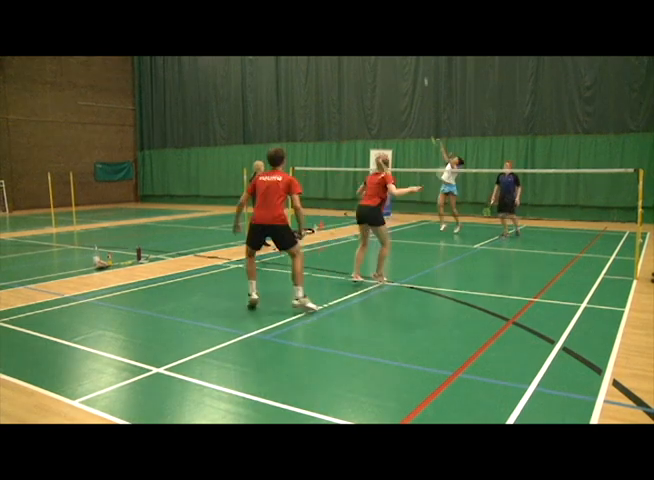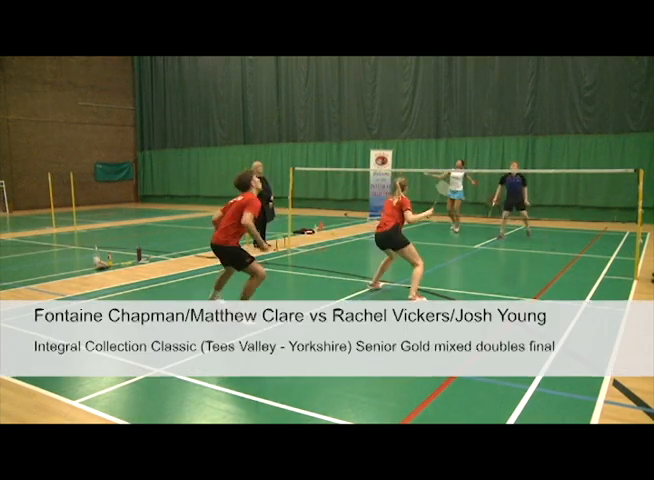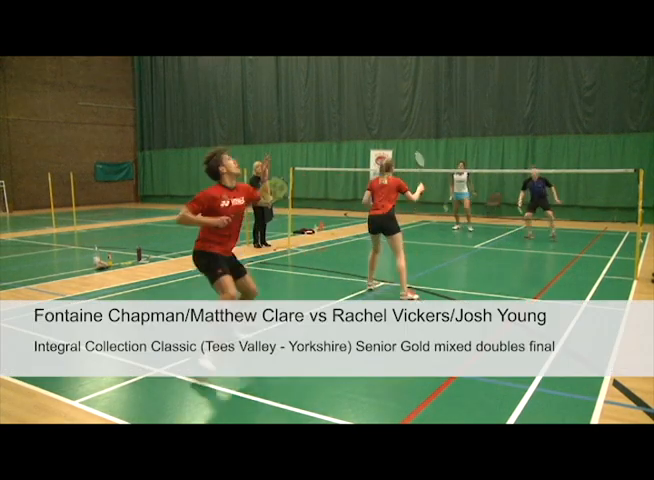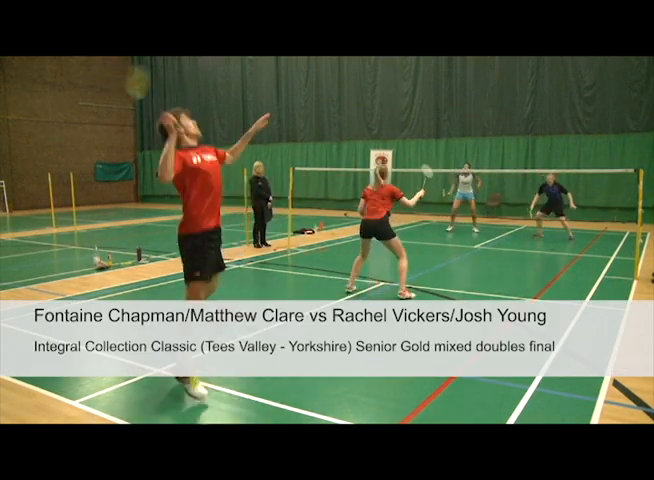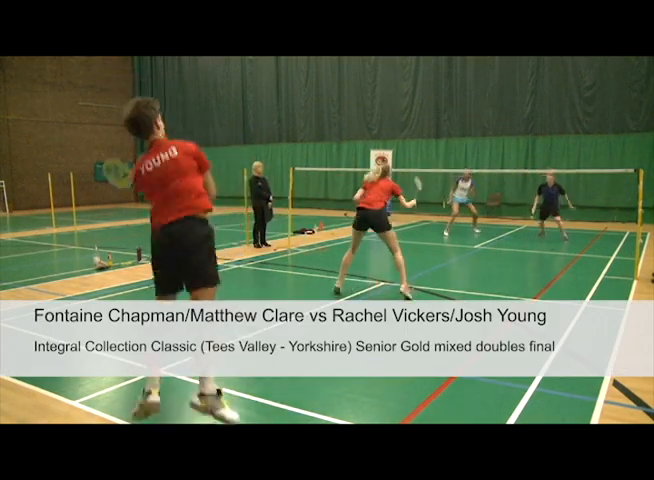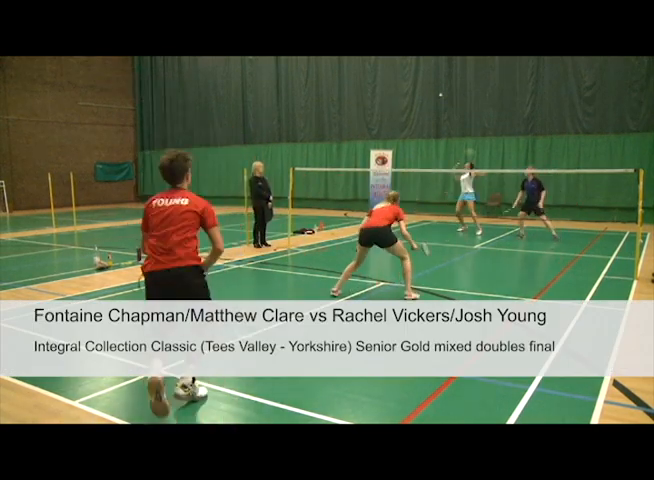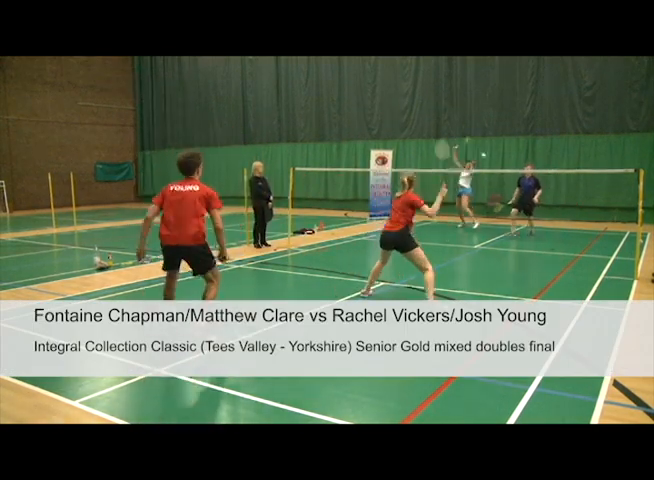
dt=0.4s
person 1, frame 1
left shoulder: (258, 178)
right shoulder: (289, 179)
left elbow: (242, 201)
right elbow: (297, 205)
left wrist: (236, 221)
right wrist: (302, 228)
left hip: (257, 222)
right hip: (278, 223)
left knee: (250, 255)
right knee: (297, 255)
left ankle: (253, 293)
right ankle: (300, 297)
person 1, frame 2
left shoulder: (237, 200)
right shoulder: (253, 200)
left elbow: (216, 219)
right elbow: (246, 222)
right wrist: (261, 242)
left hip: (219, 243)
right hip: (227, 245)
left knee: (230, 269)
right knee: (259, 273)
left ankle: (215, 298)
person 1, frame 3
left shoulder: (245, 190)
right shoulder: (210, 194)
left elbow: (264, 202)
right elbow: (182, 217)
right wrist: (213, 221)
left hip: (226, 255)
right hip: (207, 254)
left knee: (251, 292)
right knee: (231, 294)
person 1, frame 4
left shoulder: (209, 152)
right shoulder: (179, 156)
left elbow: (231, 156)
right elbow: (165, 176)
left wrist: (253, 130)
right wrist: (172, 138)
left hip: (210, 230)
right hip: (195, 234)
left knee: (205, 294)
right knee: (195, 302)
right ankle: (186, 372)
person 1, frame 5
left shoulder: (140, 170)
right shoulder: (187, 149)
right elbow: (211, 191)
left hip: (163, 239)
right hip: (195, 231)
left ankle: (152, 395)
right ankle: (208, 395)
person 1, frame 6
left shoulder: (152, 204)
right shoulder: (200, 204)
left elbow: (145, 245)
right elbow: (219, 247)
right wrist: (207, 265)
left hip: (154, 273)
right hip: (187, 269)
left ankle: (156, 381)
right ankle: (186, 383)
person 1, frame 7
left shoulder: (168, 190)
right shoulder: (207, 192)
left elbow: (149, 217)
right elbow: (219, 225)
left wrist: (141, 245)
right wrist: (223, 250)
left hip: (169, 243)
right hip: (195, 244)
left knee: (171, 276)
right knee: (213, 280)
person 2, frame 1
left shoulder: (371, 176)
right shoulder: (387, 176)
left elbow: (358, 192)
right elbow: (394, 192)
right wrist: (411, 189)
left hip: (361, 209)
right hip: (373, 211)
left knee: (363, 244)
right knee: (385, 244)
left ankle: (356, 274)
right ankle: (378, 274)
person 2, frame 2
left shoulder: (390, 200)
right shoulder: (403, 200)
right elbow: (410, 219)
right wrist: (426, 213)
left hip: (379, 236)
right hip: (392, 234)
left knee: (391, 257)
right knee: (418, 264)
left ankle: (374, 283)
right ankle: (413, 295)
person 2, frame 3
left shoulder: (373, 182)
right shoulder: (397, 182)
left elbow: (365, 201)
right elbow: (413, 198)
right wrist: (419, 189)
left hip: (373, 218)
right hip: (387, 218)
left knee: (375, 250)
right knee: (400, 255)
left ankle: (371, 282)
right ankle: (405, 291)
person 2, frame 4
left shoulder: (368, 189)
right shoulder: (391, 188)
left elbow: (360, 210)
right elbow: (410, 204)
right wrist: (419, 194)
left hip: (365, 224)
right hip: (381, 224)
left knee: (363, 255)
right knee: (402, 256)
left ankle: (351, 285)
right ankle: (403, 290)
person 2, frame 5
left shoulder: (368, 182)
right shoulder: (392, 185)
left elbow: (356, 198)
right elbow: (405, 205)
right wrist: (413, 202)
left hip: (362, 213)
right hip: (378, 215)
left knee: (352, 250)
right knee: (396, 251)
left ankle: (339, 283)
right ankle: (405, 286)
person 2, frame 6
left shoulder: (375, 208)
right shoulder: (397, 210)
left elbow: (361, 227)
right elbow: (404, 231)
left wrist: (360, 243)
right wrist: (413, 243)
left hip: (366, 232)
right hip: (382, 232)
left knee: (357, 263)
right knee: (405, 257)
left ankle: (336, 289)
right ankle: (409, 292)
person 2, frame 7
left shoulder: (397, 197)
right shoulder: (413, 198)
right elbow: (431, 213)
right wrist: (441, 195)
left hip: (386, 236)
right hip: (401, 237)
left knee: (382, 261)
right knee: (427, 268)
left ankle: (366, 289)
right ankle: (431, 300)
